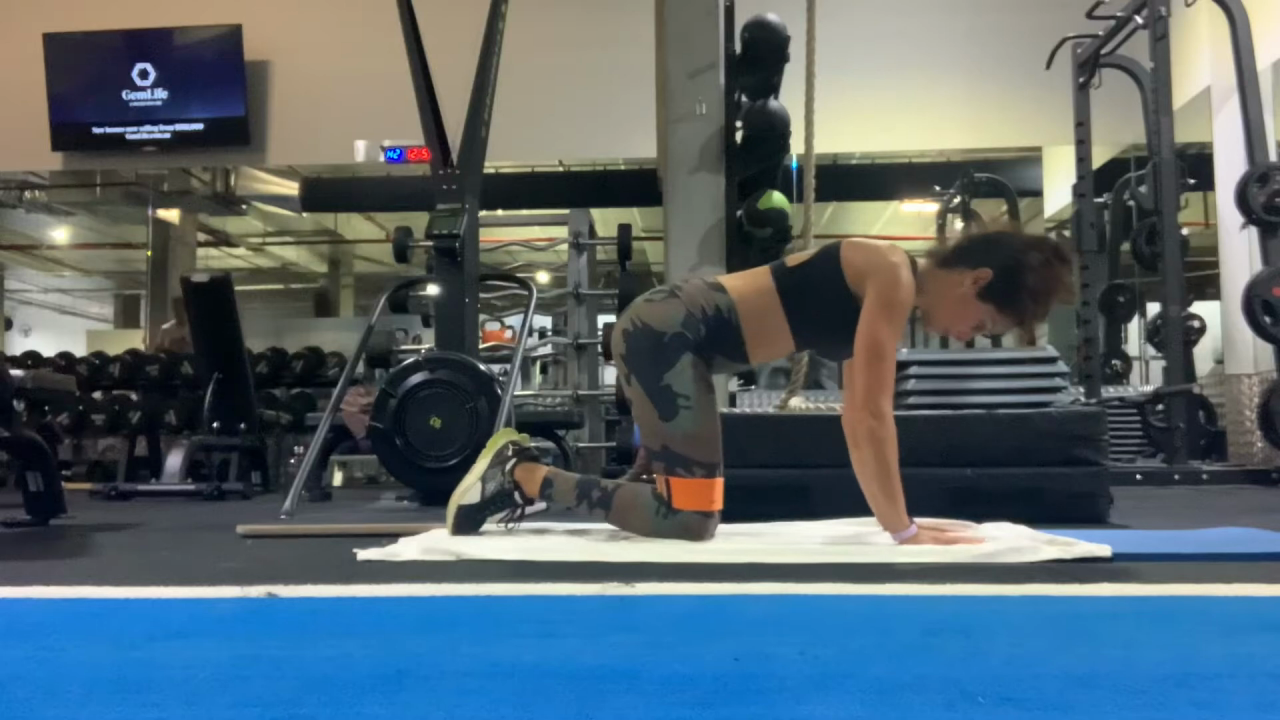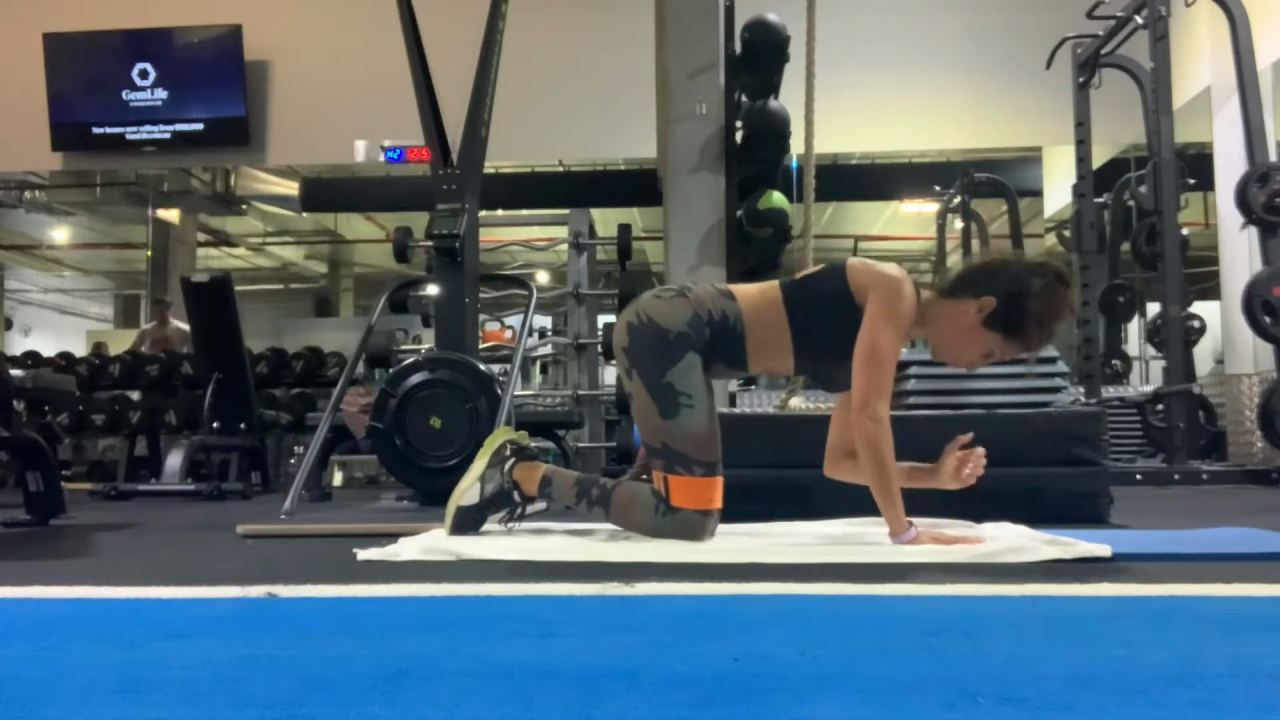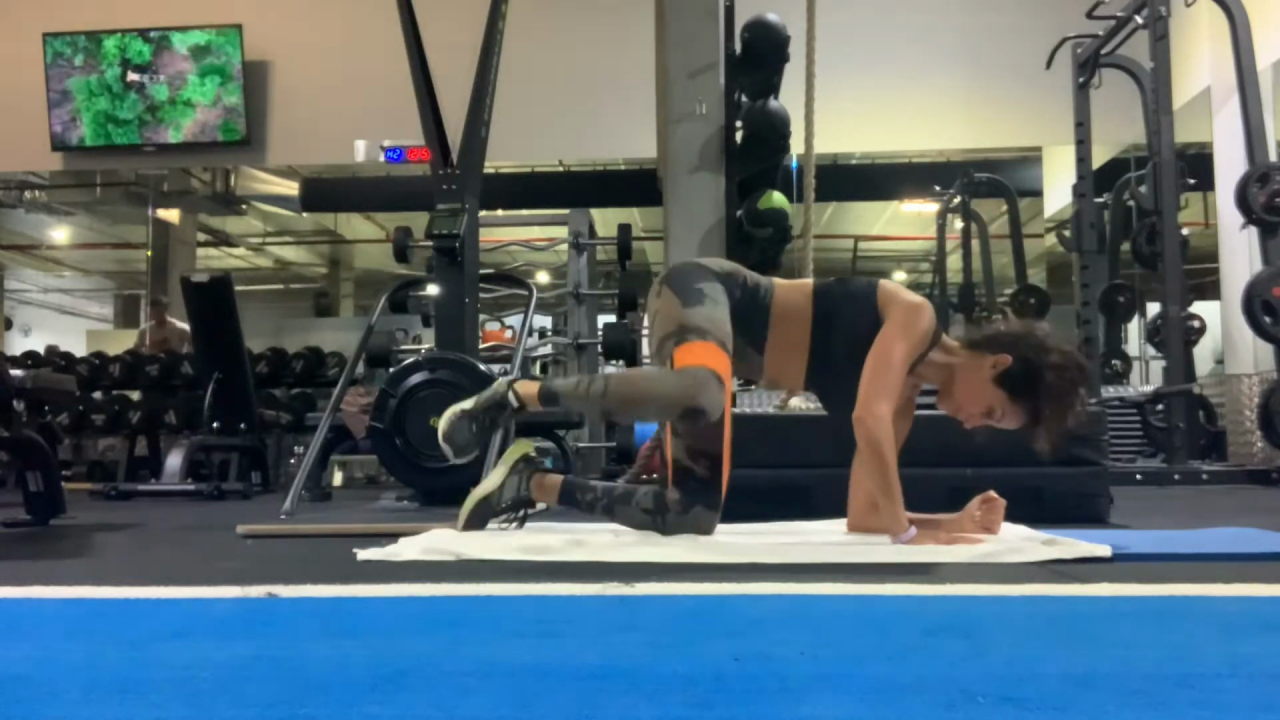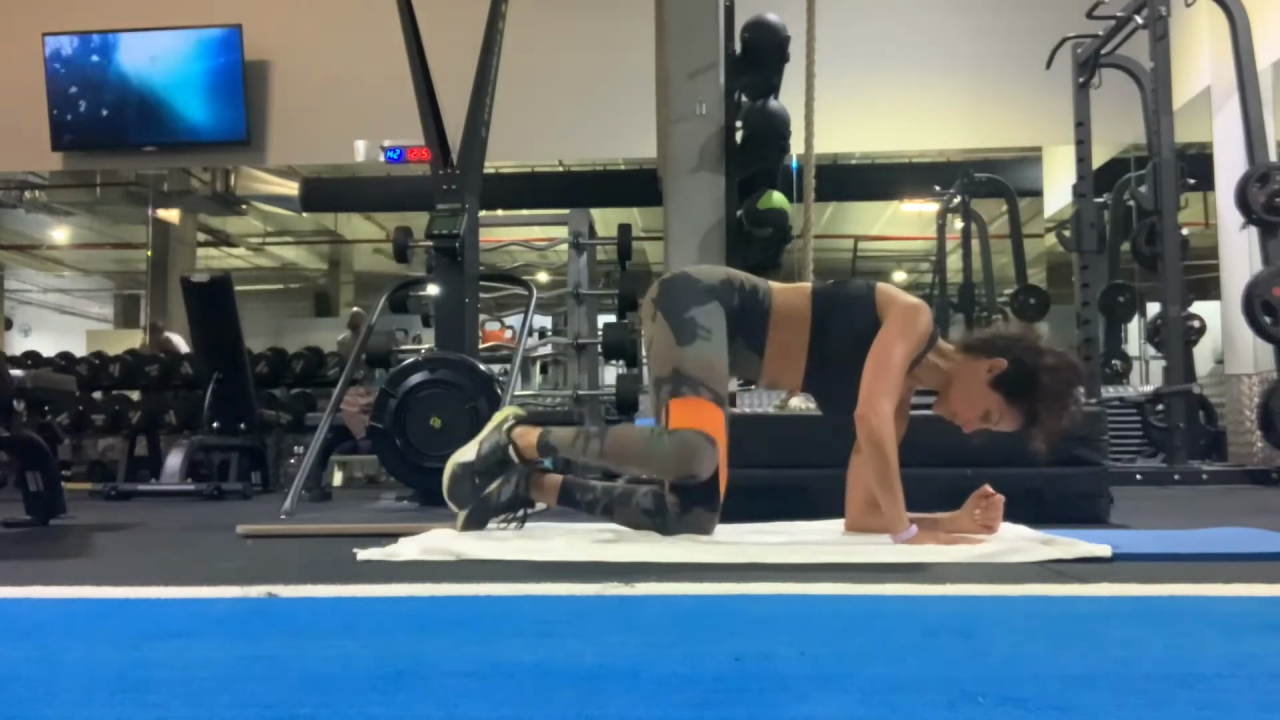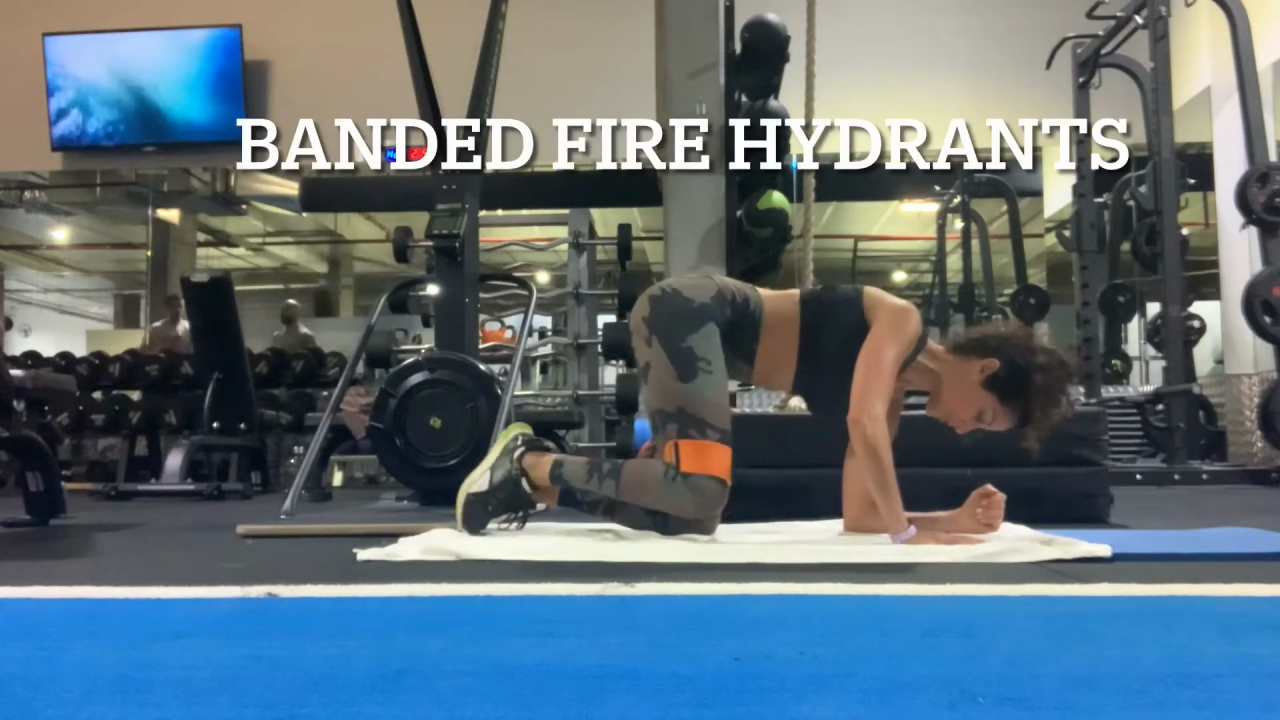
dt=1s
person 1, frame 1
left shoulder: (874, 299)
right shoulder: (893, 274)
left elbow: (855, 423)
right elbow: (874, 414)
left wrist: (887, 519)
right wrist: (903, 528)
left hip: (672, 339)
right hip: (665, 332)
left knee: (689, 506)
right knee: (688, 519)
left ankle: (523, 471)
right ankle: (518, 473)
person 1, frame 2
left shoulder: (879, 328)
right shoulder: (893, 292)
left elbow: (840, 460)
right elbow: (869, 419)
left wrist: (934, 475)
right wrist: (902, 527)
left hip: (679, 340)
right hip: (668, 329)
left knee: (690, 512)
right knee: (687, 519)
left ankle: (523, 477)
right ankle: (518, 472)
person 1, frame 3
left shoulder: (906, 396)
right shoulder: (915, 316)
left elbow: (861, 515)
right elbow: (866, 418)
left wrist: (951, 522)
right wrist: (904, 530)
left hip: (721, 345)
right hip: (705, 288)
left knee: (692, 516)
right knee: (699, 397)
left ankle: (532, 482)
right ankle: (518, 396)
person 1, frame 4
left shoulder: (901, 395)
right shoulder: (912, 318)
left elbow: (859, 515)
right elbow: (867, 416)
left wrist: (951, 522)
right wrist: (905, 529)
left hip: (715, 335)
right hip: (701, 299)
left knee: (691, 516)
right knee: (692, 454)
left ankle: (535, 481)
right ankle: (520, 440)
person 1, frame 5
left shoulder: (894, 393)
right shoulder: (902, 320)
left elbow: (857, 517)
right elbow: (861, 420)
left wrist: (952, 521)
right wrist: (904, 530)
left hip: (704, 340)
right hip: (690, 313)
left knee: (694, 516)
right knee: (700, 492)
left ankle: (538, 481)
right ankle: (530, 462)
